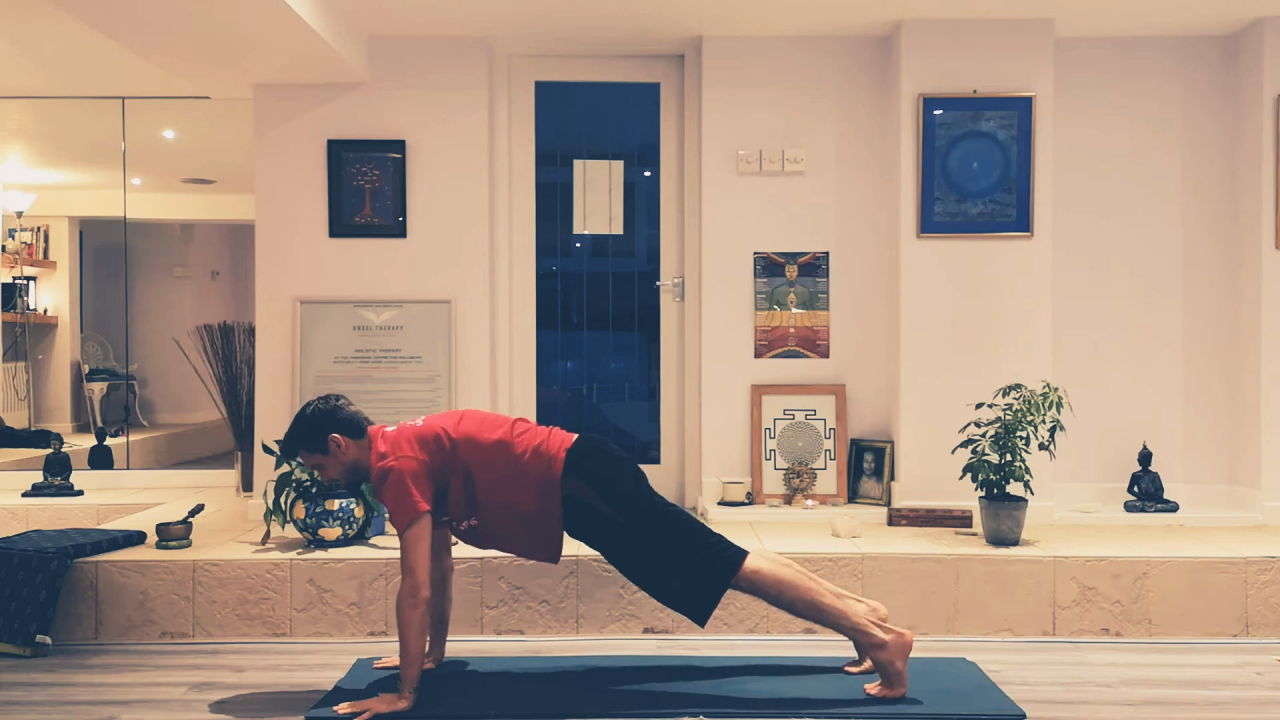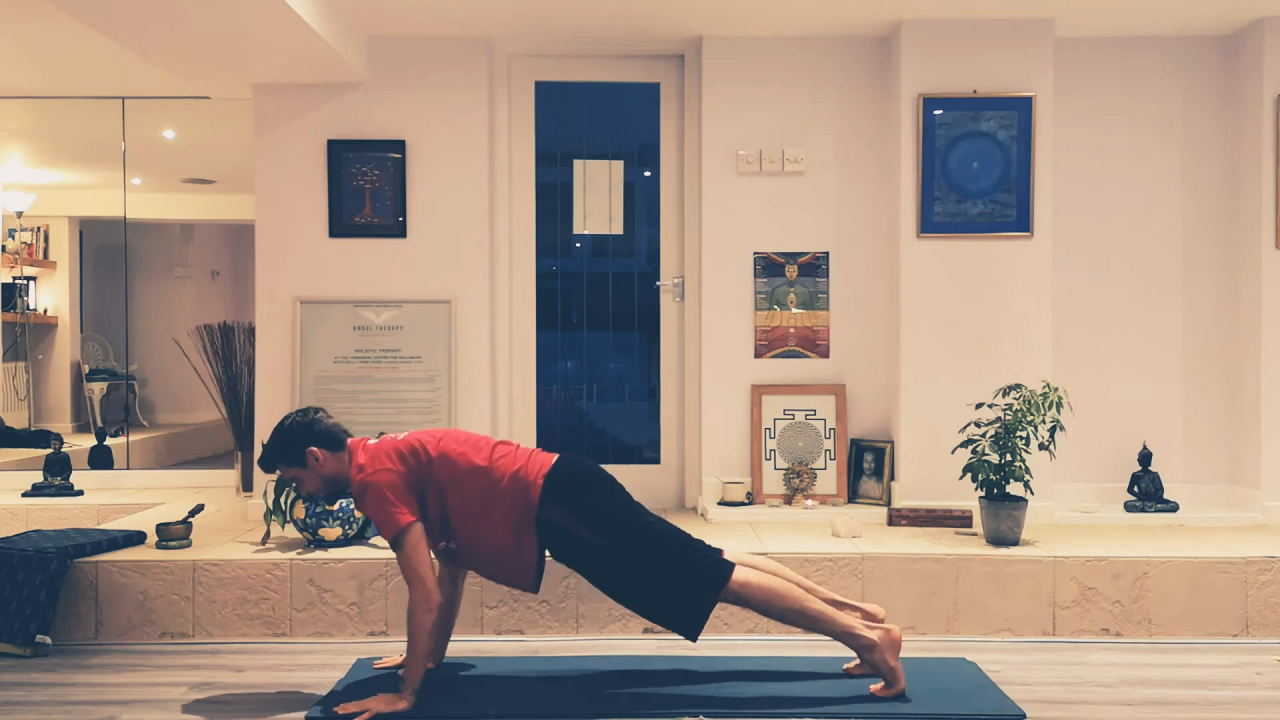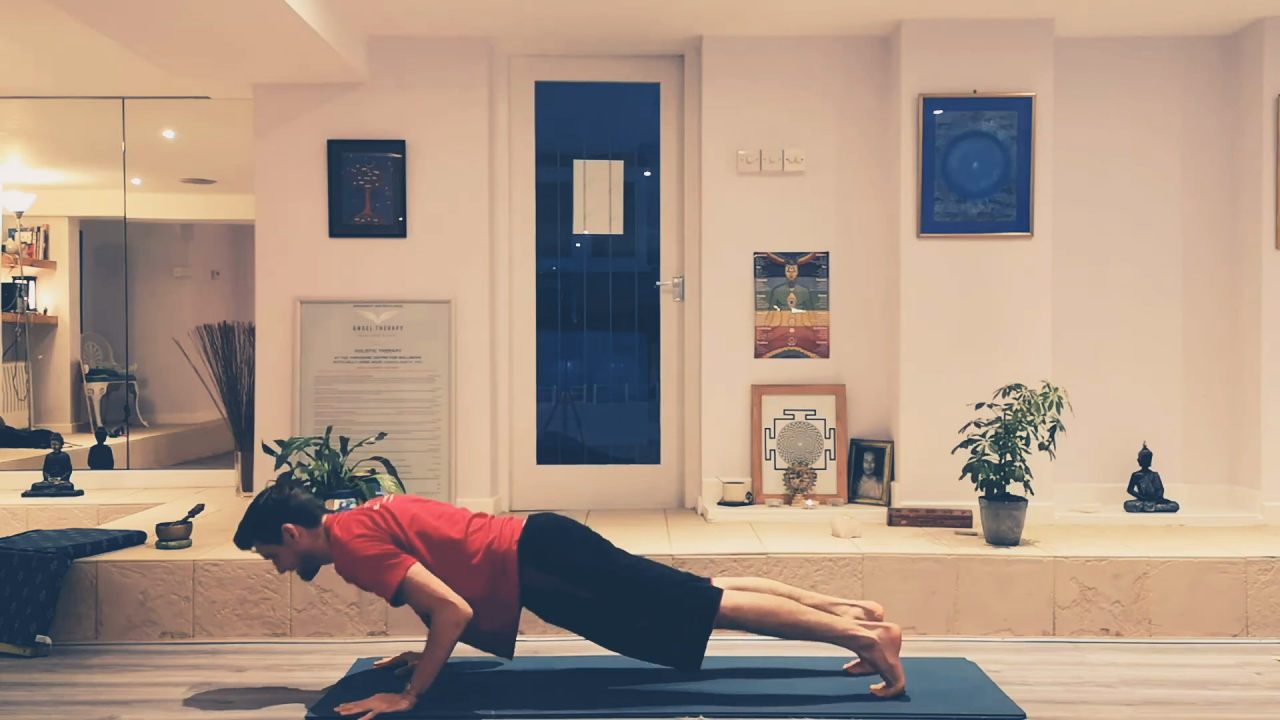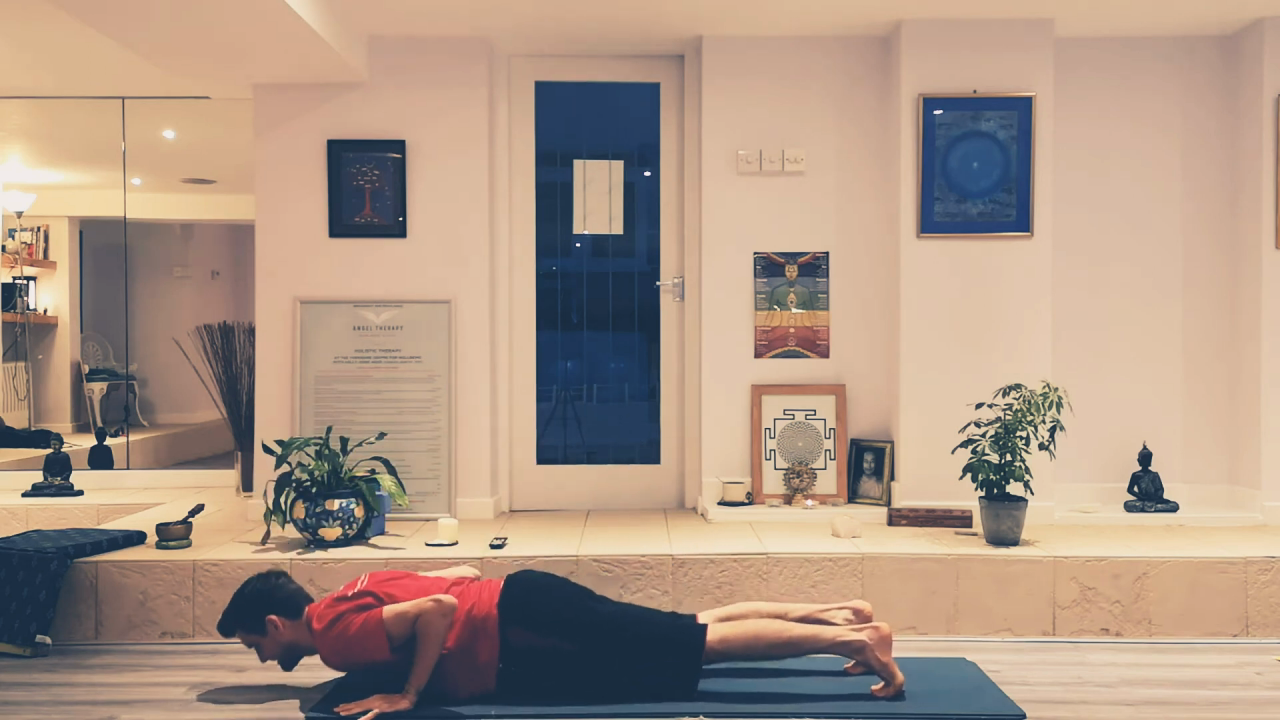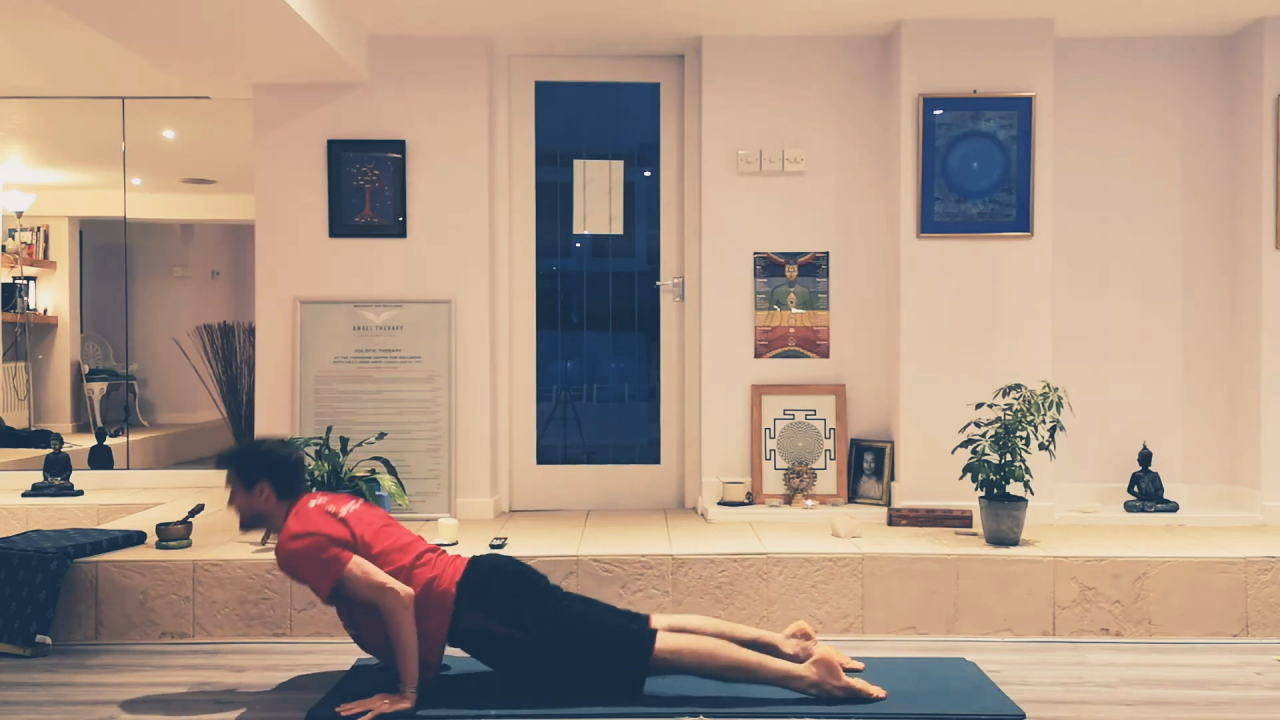
dt=0.5s
person 1, frame 1
left shoulder: (393, 465)
right shoulder: (412, 448)
left elbow: (415, 591)
right elbow: (440, 564)
right wrist: (433, 654)
left hip: (578, 481)
right hip: (578, 475)
left knee: (725, 567)
right knee: (724, 557)
left ankle: (878, 640)
right ankle: (859, 609)
person 1, frame 2
left shoulder: (374, 476)
right shoulder: (391, 460)
left elbow: (426, 594)
right elbow: (452, 567)
right wrist: (430, 657)
left hip: (557, 505)
right hip: (561, 492)
left knee: (713, 580)
right knee: (717, 567)
left ankle: (867, 637)
right ankle: (857, 613)
person 1, frame 3
left shoulder: (352, 548)
right shoulder: (367, 522)
left elbow: (455, 610)
right wrist: (428, 653)
left hip: (538, 564)
right hip: (539, 547)
left knee: (711, 609)
right knee: (709, 597)
left ankle: (866, 636)
right ankle: (855, 612)
person 1, frame 4
left shoulder: (335, 633)
right shoulder: (352, 598)
left elbow: (439, 609)
right elbow: (462, 575)
right wrist: (413, 662)
left hip: (522, 625)
right hip: (520, 600)
left knee: (700, 642)
right knee: (699, 624)
left ankle: (854, 639)
right ankle: (842, 615)
person 1, frame 5
left shoulder: (297, 539)
right shoulder: (330, 504)
left elbow: (396, 596)
right wrist: (428, 652)
left hip: (479, 604)
right hip: (486, 578)
left knee: (646, 652)
right knee: (650, 630)
right ankle: (782, 641)
